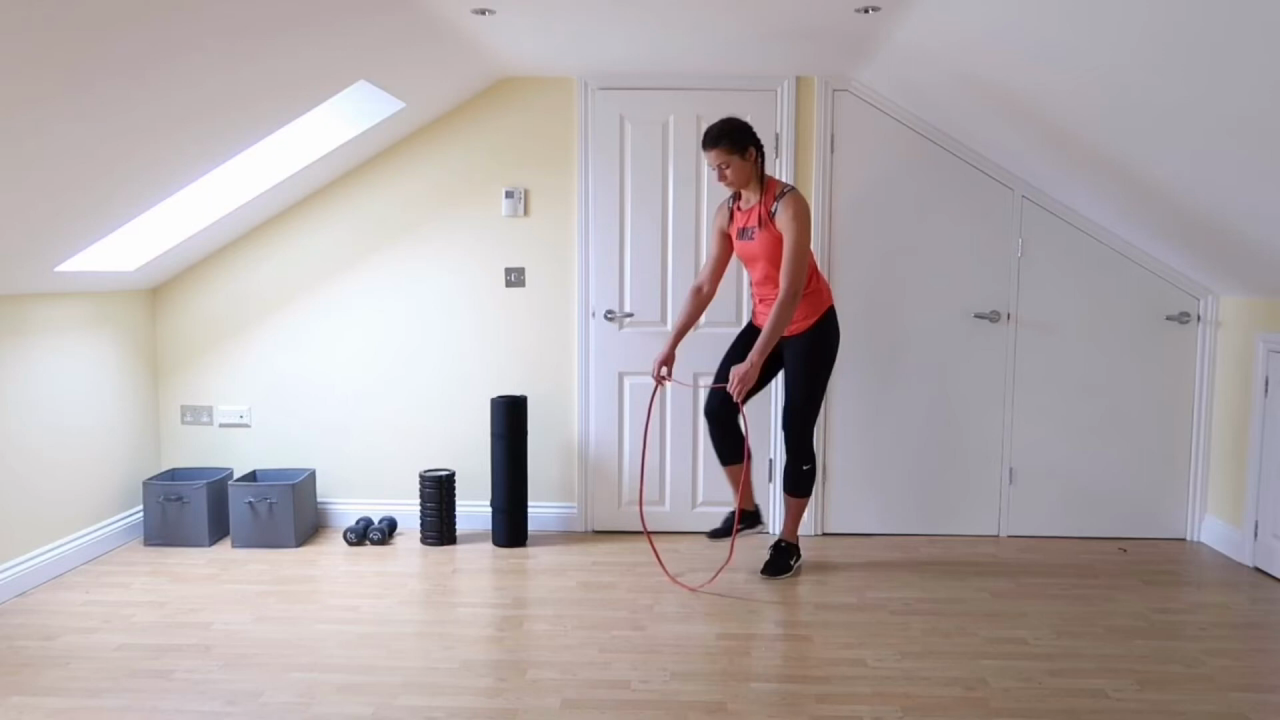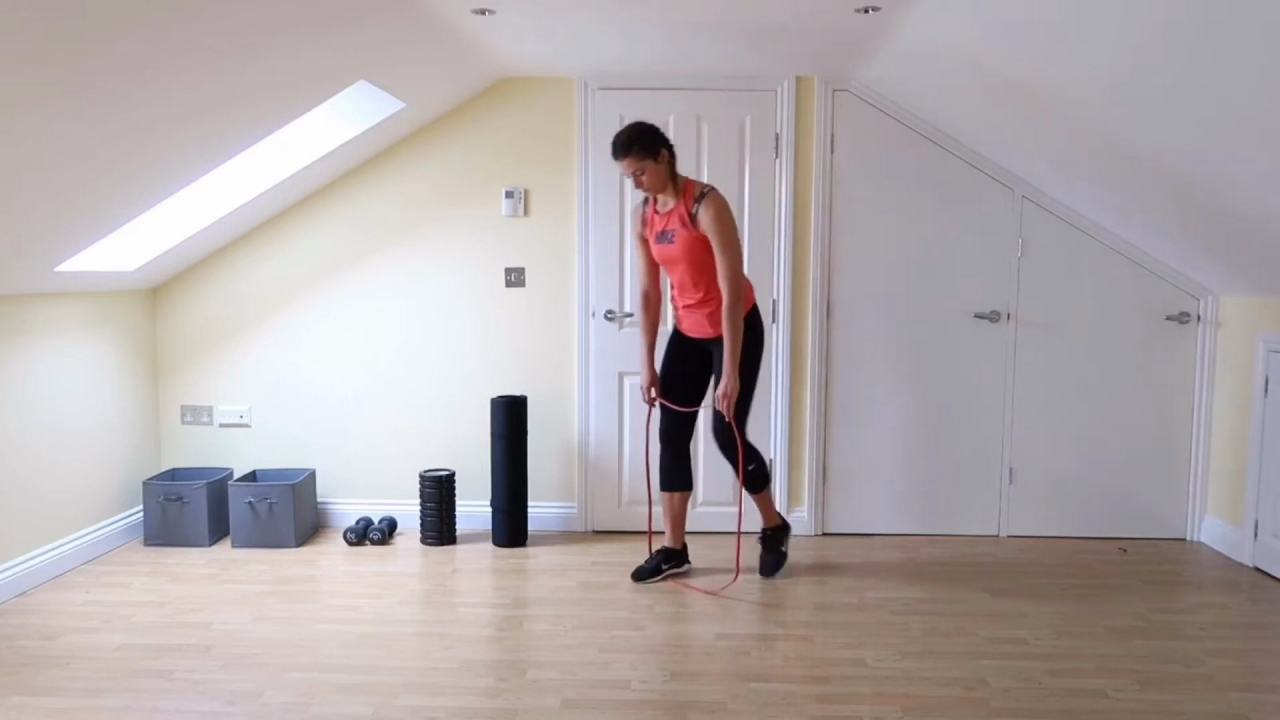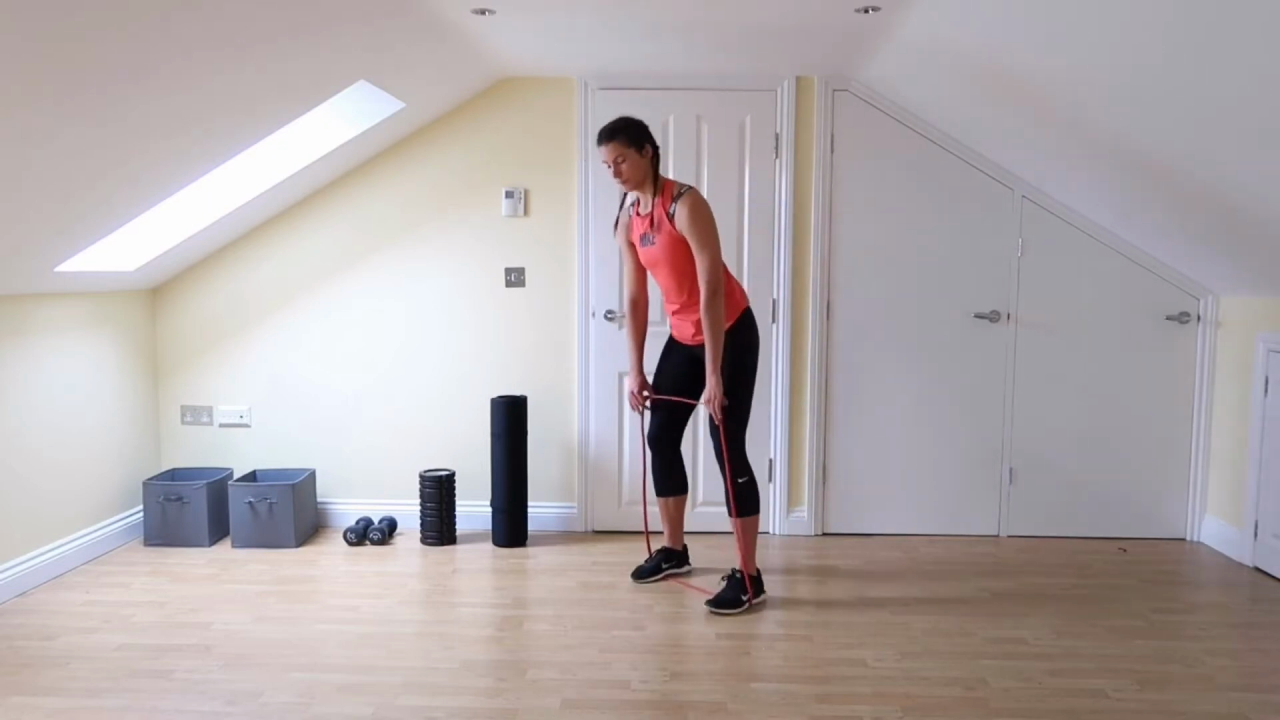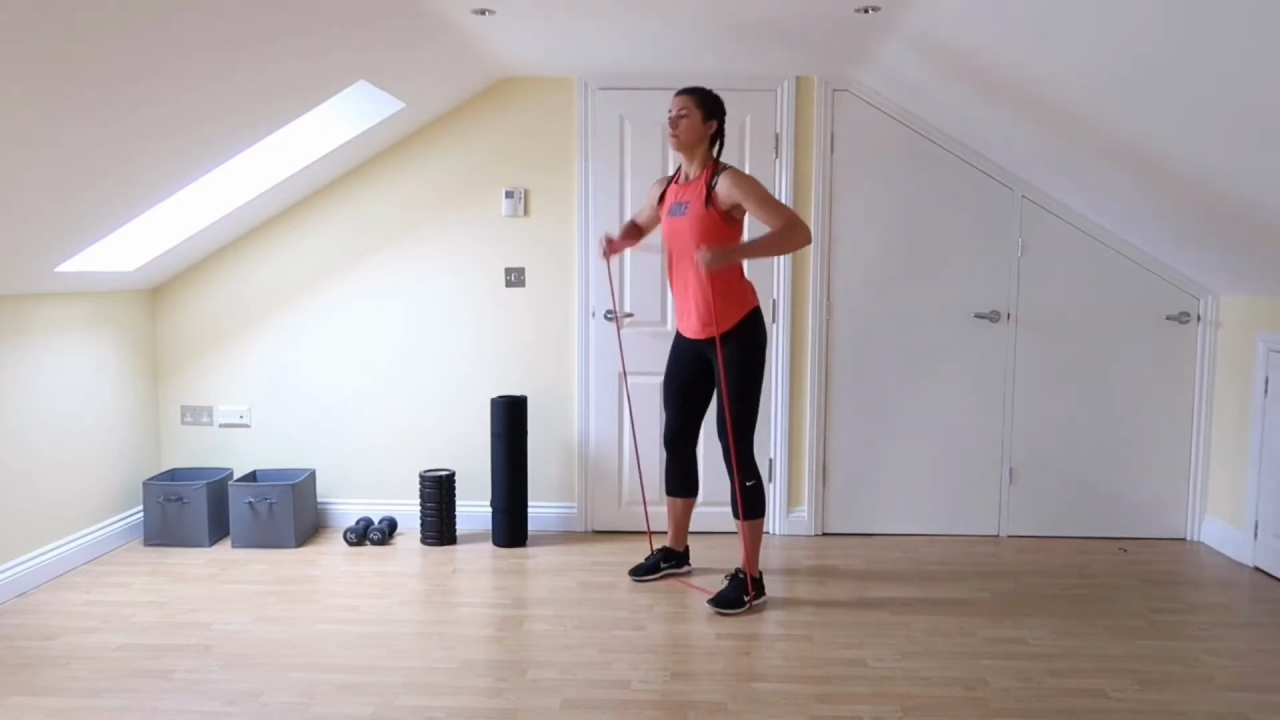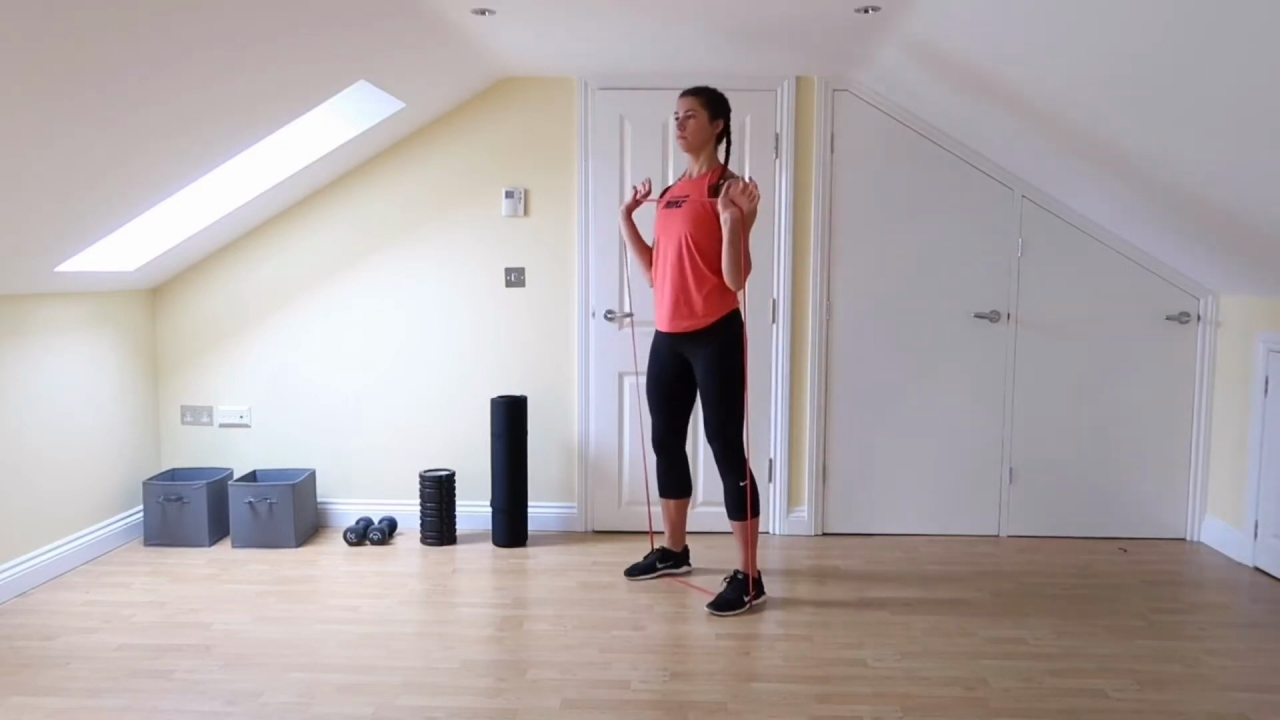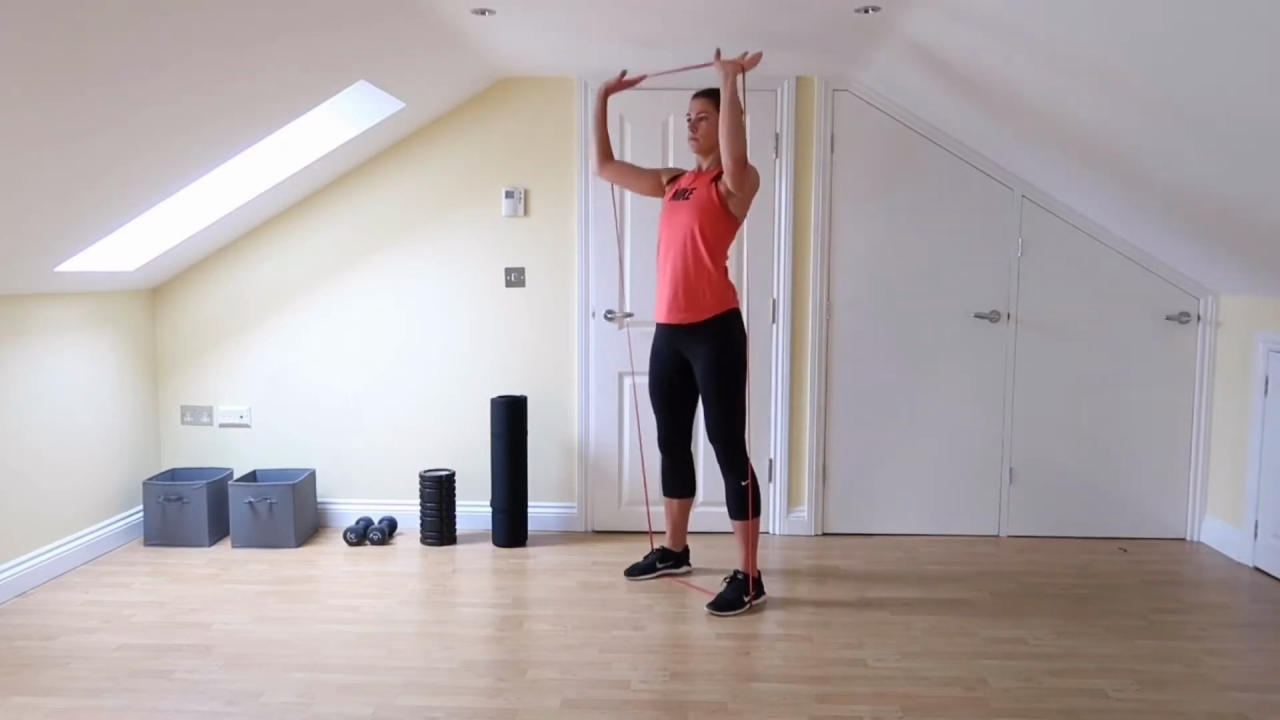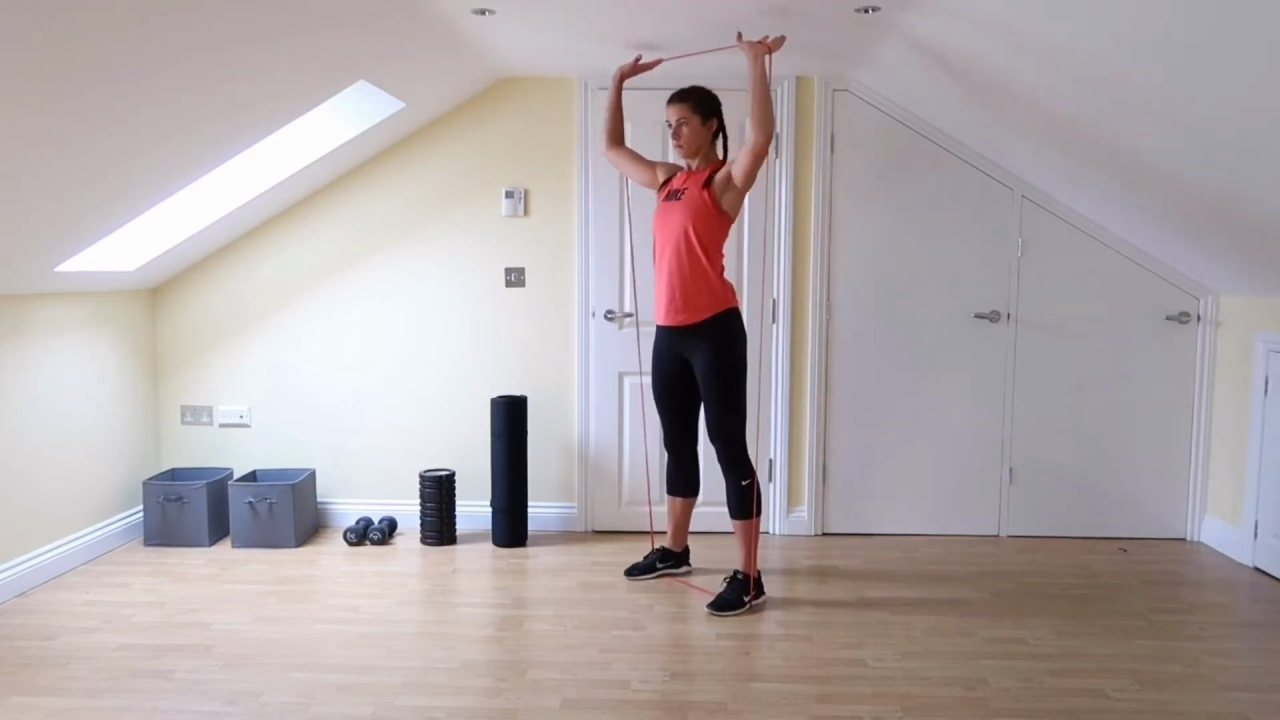
dt=0.7s
person 1, frame 1
left shoulder: (788, 204)
right shoulder: (727, 212)
left elbow: (791, 291)
right elbow: (704, 285)
left wrist: (754, 361)
right wrist: (671, 345)
left hip: (811, 327)
right hip: (764, 322)
left knee: (796, 431)
right knee: (717, 408)
left ankle: (788, 542)
right ankle: (747, 510)
person 1, frame 2
left shoulder: (707, 206)
right shoulder: (643, 217)
left elbow: (732, 293)
right elbow: (649, 294)
left wrist: (731, 373)
right wrist: (647, 364)
left hip: (735, 327)
right hip: (687, 332)
left knee: (726, 433)
right knee: (672, 434)
left ankle: (773, 526)
right ankle: (674, 548)
person 1, frame 3
left shoulder: (686, 205)
right shoulder: (627, 218)
left elbow: (712, 291)
right elbow: (636, 298)
left wrist: (715, 375)
right wrist: (635, 370)
left hip: (730, 332)
right hip: (683, 336)
left knee: (727, 446)
right knee: (661, 437)
left ankle: (748, 576)
right ankle: (673, 550)
person 1, frame 4
left shoulder: (728, 182)
right shoulder: (666, 188)
left elbow: (797, 232)
right elbow: (638, 227)
left wrist: (733, 252)
right wrist: (620, 240)
left hip: (737, 333)
right hip: (689, 336)
left knee: (736, 449)
right knee: (676, 439)
left ankle: (750, 577)
right ankle: (675, 549)
person 1, frame 5
left shoulder: (730, 189)
right shoulder: (670, 193)
left elbow: (736, 279)
left wrist: (732, 219)
right wrist: (626, 217)
left hip: (715, 335)
right hip: (668, 336)
left knee: (726, 449)
right knee: (666, 441)
left ankle: (748, 577)
right ankle: (673, 550)
person 1, frame 6
left shoulder: (738, 182)
right shoulder: (672, 182)
left elbow: (735, 161)
right elbow: (604, 167)
left wrist: (731, 83)
right wrist: (603, 99)
left hip: (715, 330)
right hip: (669, 330)
left knee: (728, 448)
right knee: (672, 442)
left ankle: (749, 577)
right ankle: (674, 549)
person 1, frame 7
left shoulder: (728, 180)
right shoulder: (666, 179)
left elbow: (761, 138)
right elbow: (610, 147)
left wrist: (755, 62)
right wrist: (619, 82)
left hip: (714, 330)
right hip: (669, 333)
left knee: (728, 447)
right knee: (677, 443)
left ankle: (748, 576)
right ankle: (674, 549)
